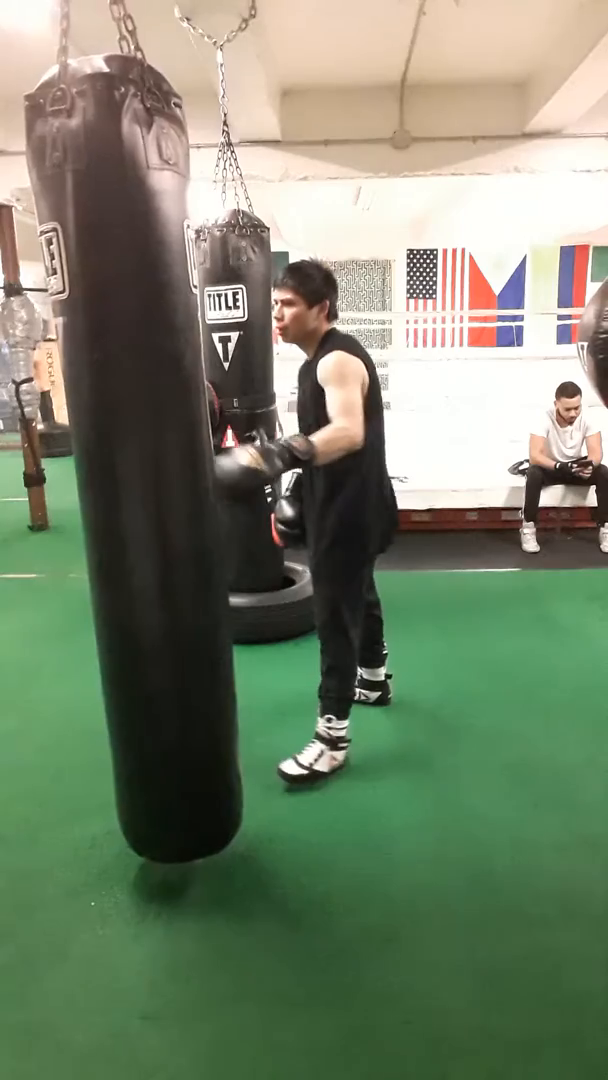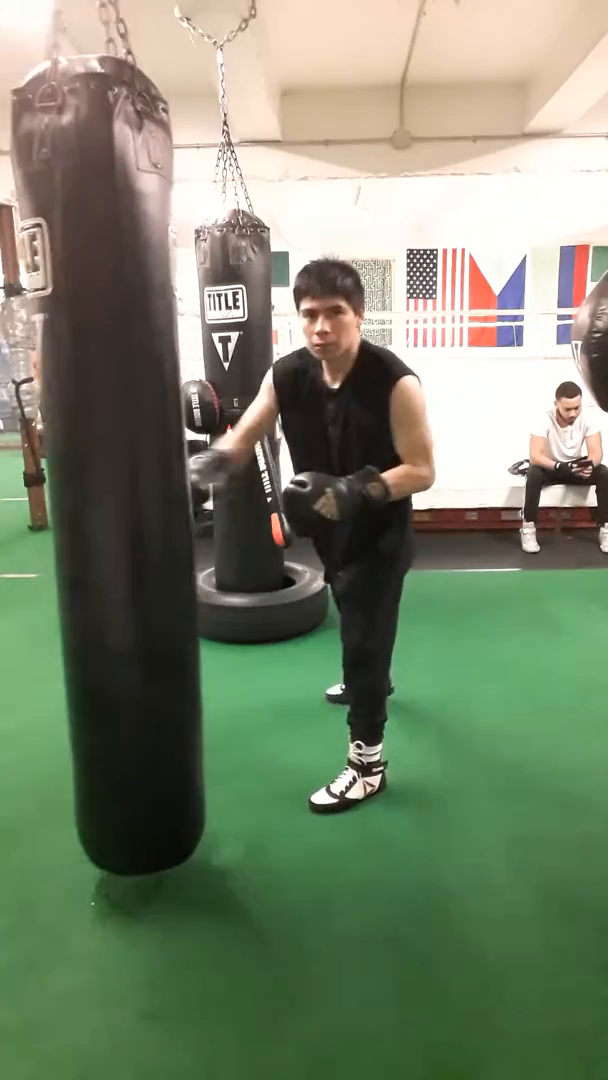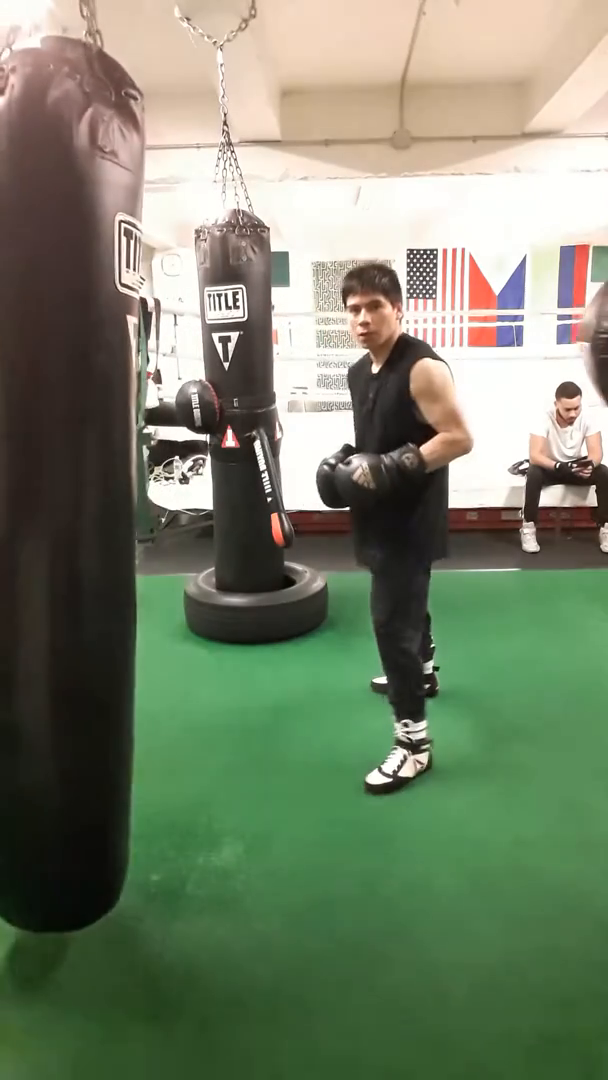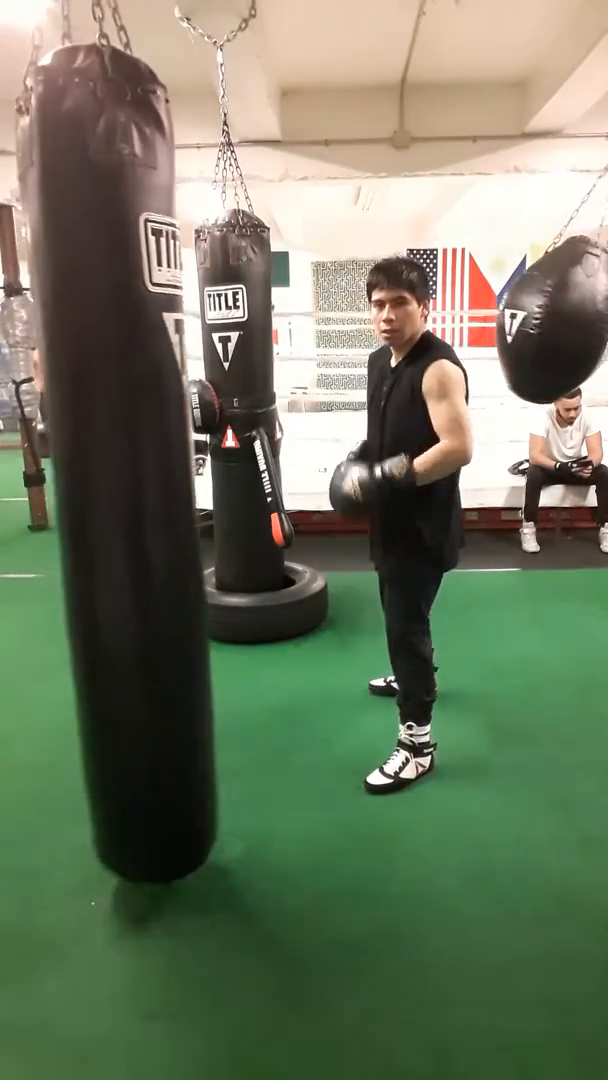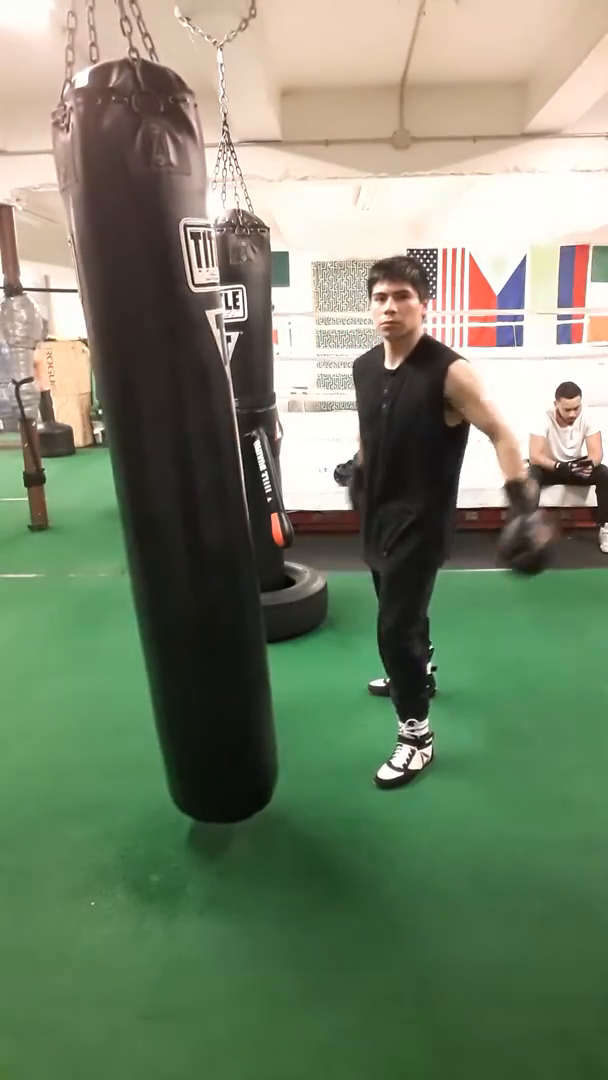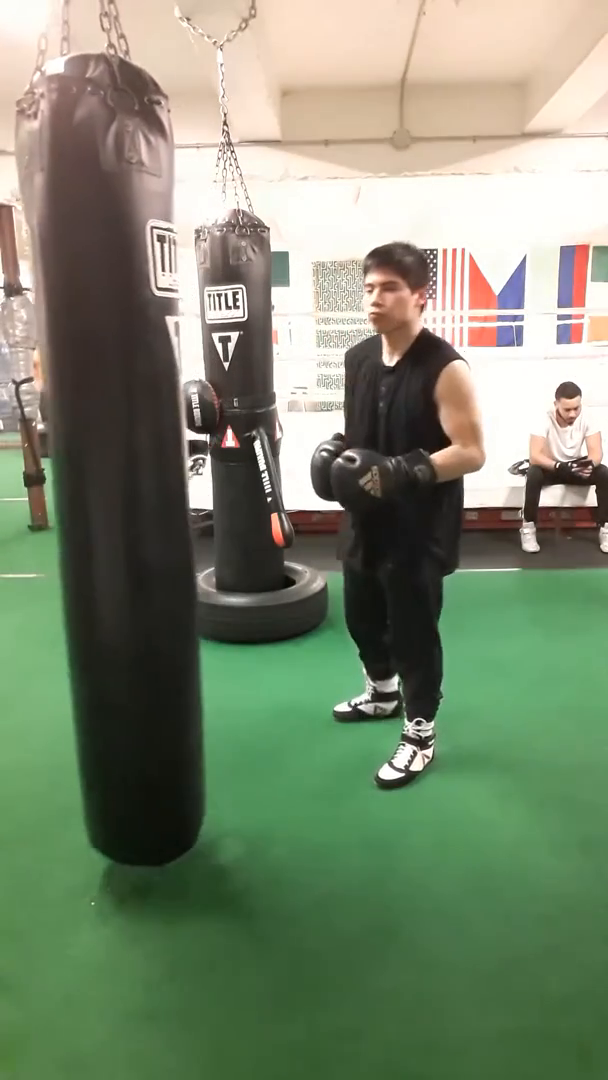
dt=0.7s
person 1, frame 1
left shoulder: (340, 359)
right shoulder: (312, 363)
left elbow: (347, 433)
left wrist: (273, 455)
right wrist: (302, 499)
left hip: (352, 510)
right hip: (334, 504)
left knee: (334, 614)
right knee: (357, 595)
left ankle: (332, 739)
right ankle: (373, 679)
person 1, frame 2
left shoulder: (396, 384)
right shoulder: (289, 373)
left elbow: (421, 471)
right elbow: (248, 431)
left wrist: (354, 493)
right wrist: (209, 465)
left hip: (379, 536)
right hip: (333, 532)
left knee: (363, 641)
right knee: (359, 624)
left ankle: (367, 765)
right ankle: (369, 680)
person 1, frame 3
left shoulder: (421, 366)
right shoulder: (359, 372)
left elbow: (459, 437)
left wrist: (395, 466)
right wrist: (345, 462)
left hip: (412, 515)
right hip: (380, 512)
left knee: (392, 615)
right knee: (406, 598)
left ankle: (413, 740)
right ankle: (420, 669)
person 1, frame 4
left shoulder: (439, 367)
right shoulder: (379, 361)
left elbow: (457, 448)
left wrist: (379, 478)
right wrist: (359, 462)
left hip: (420, 520)
right hip: (391, 513)
left knee: (407, 622)
right knee: (397, 610)
left ankle: (417, 744)
right ankle: (414, 677)
person 1, frame 5
left shoulder: (449, 371)
right shoulder: (364, 367)
left elbow: (501, 434)
left wrist: (525, 507)
right wrist: (360, 482)
left hip: (421, 521)
right hip: (380, 515)
left knee: (394, 627)
right knee: (403, 613)
left ankle: (416, 735)
right ankle: (418, 673)
person 1, frame 6
left shoulder: (445, 369)
right shoulder: (357, 358)
left elbow: (472, 452)
left wrist: (399, 473)
right wrist: (335, 452)
left hip: (419, 529)
right hip: (367, 523)
left knee: (414, 630)
right knee: (361, 616)
left ankle: (420, 737)
right ankle: (382, 693)
